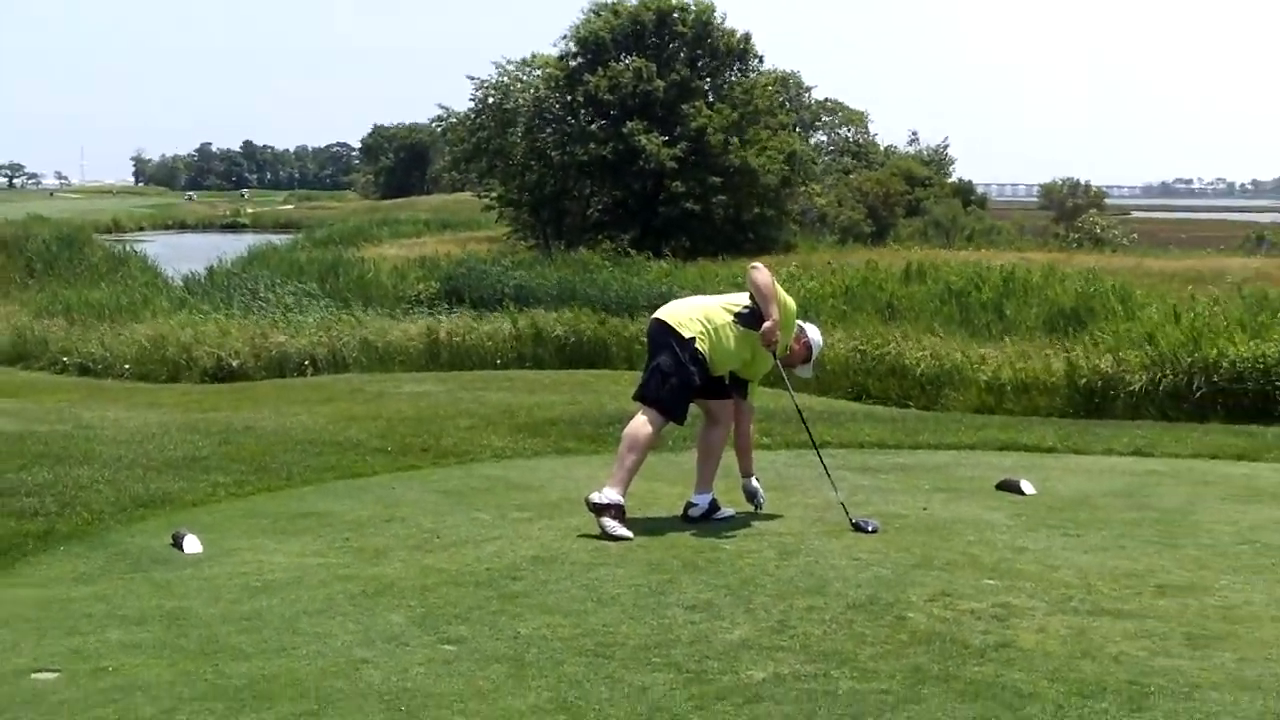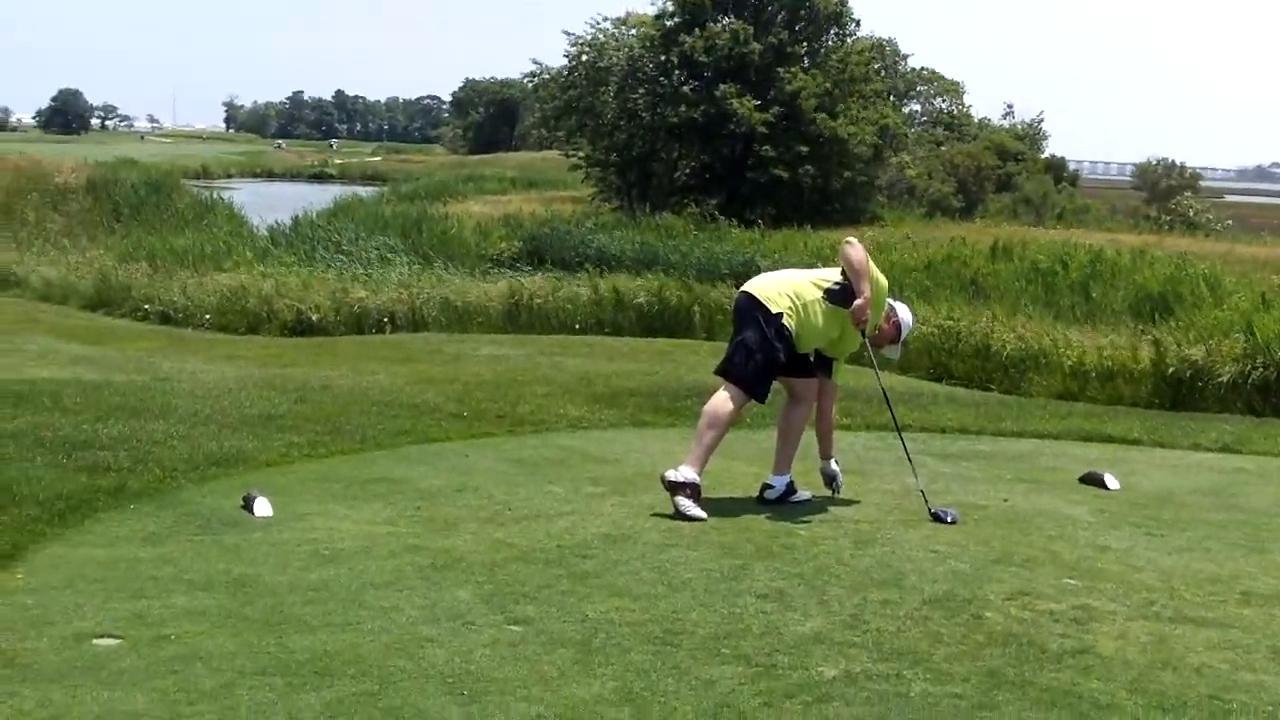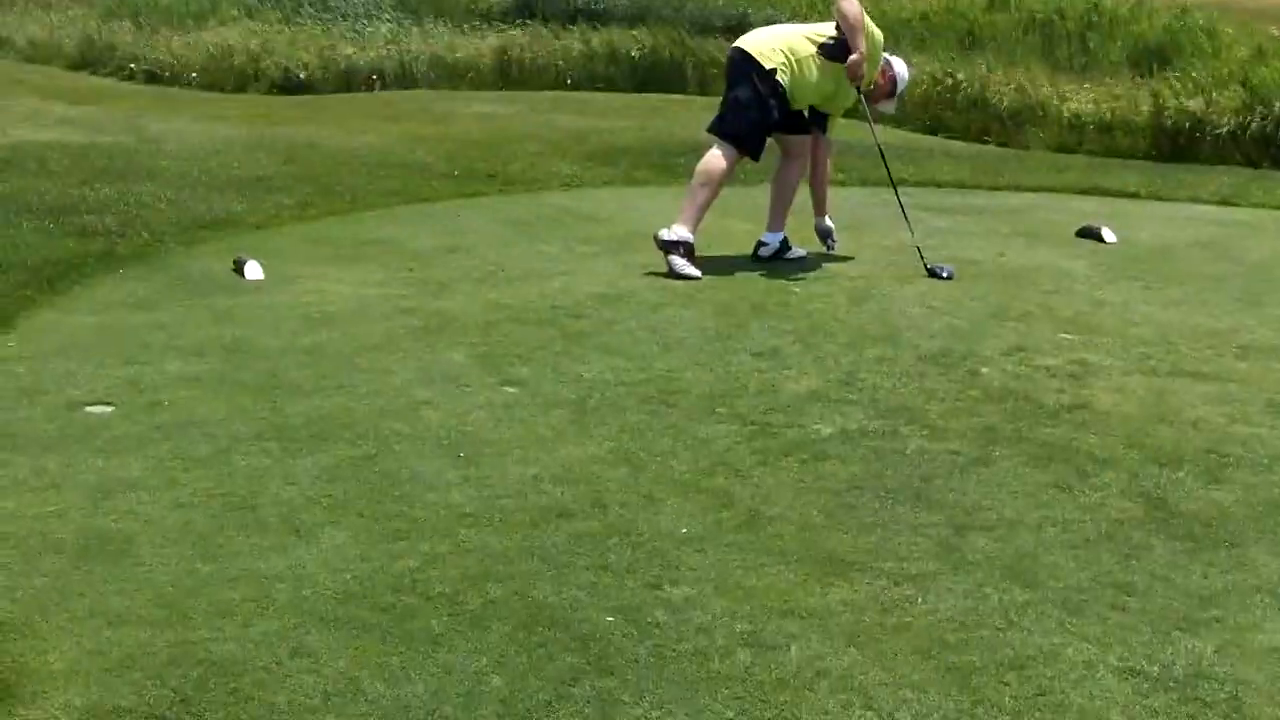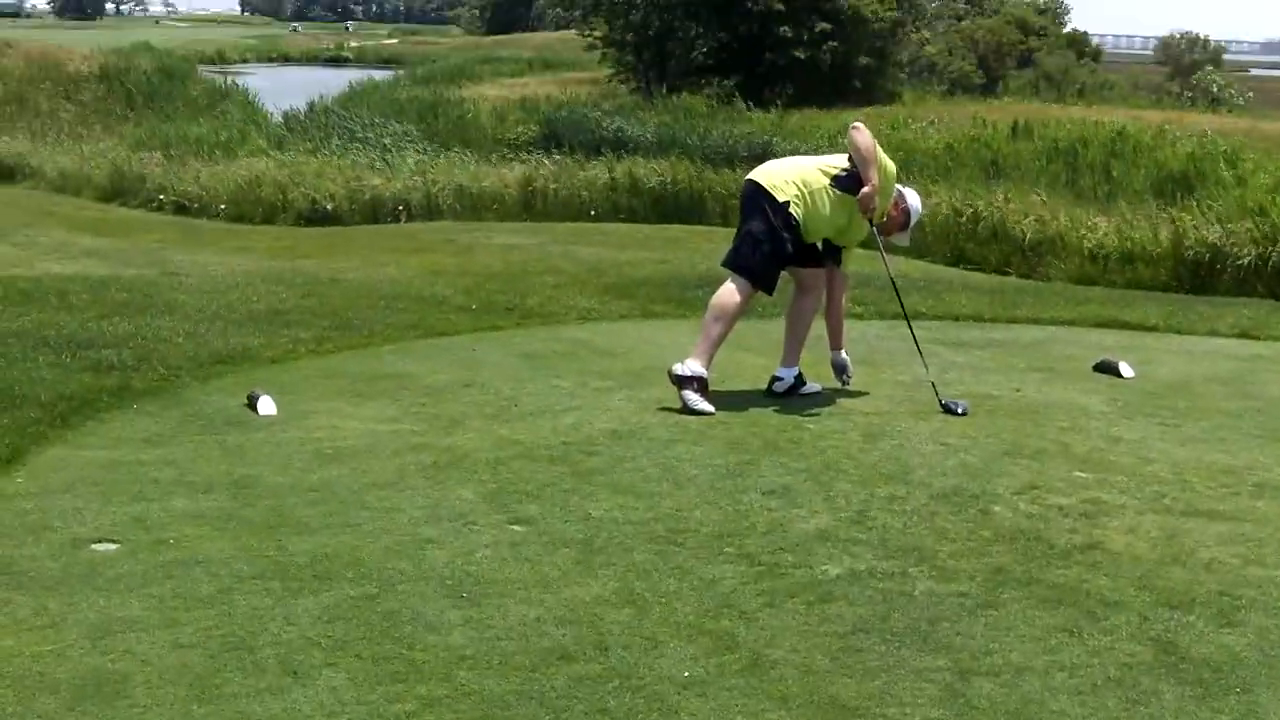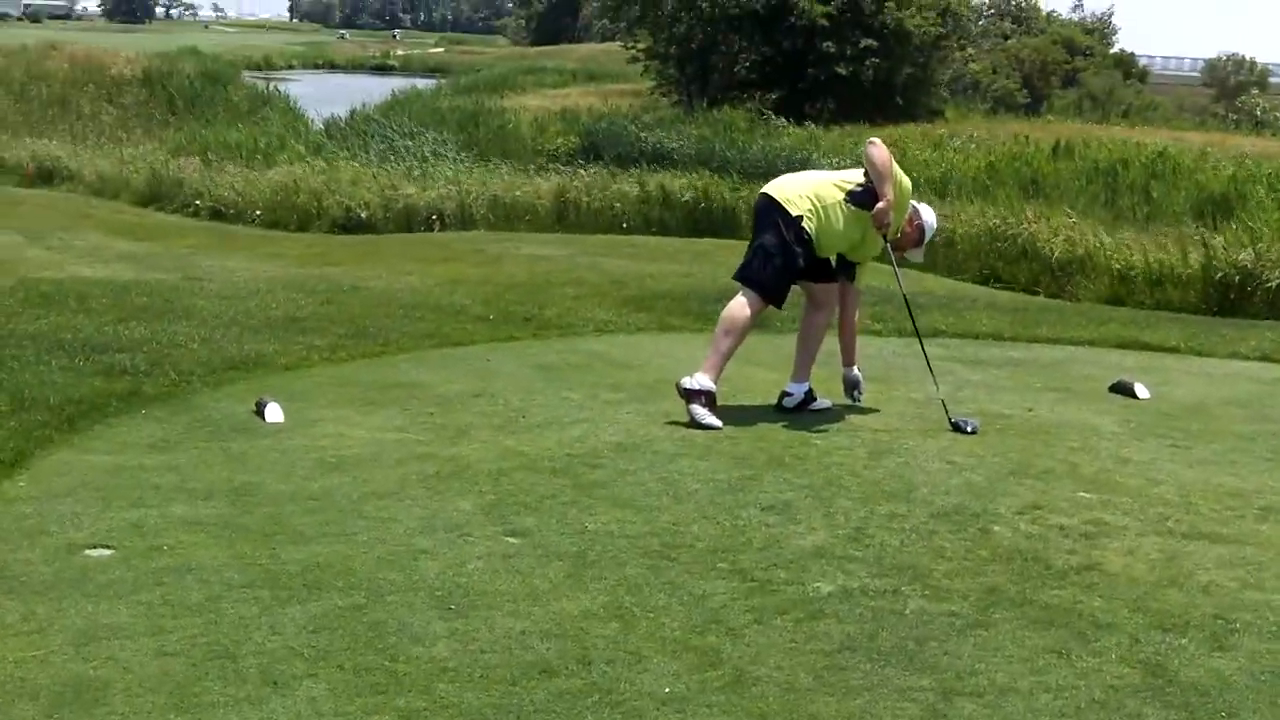
dt=0.3s
person 1, frame 1
left shoulder: (758, 361)
right shoulder: (787, 311)
left elbow: (742, 424)
right elbow: (756, 269)
left wrist: (748, 478)
right wrist: (772, 320)
right hip: (682, 329)
left knee: (723, 413)
right knee: (656, 415)
left ankle: (701, 502)
right ankle: (609, 500)
person 1, frame 2
left shoulder: (843, 341)
right shoulder: (878, 290)
left elbow: (824, 404)
right elbow: (850, 245)
left wrist: (827, 461)
right wrist: (863, 298)
right hip: (769, 304)
left knee: (806, 392)
right knee: (737, 392)
left ankle: (778, 483)
right ankle: (685, 478)
person 1, frame 3
left shoulder: (841, 95)
right shoulder: (873, 44)
left elbow: (819, 159)
left wrist: (822, 218)
right wrist: (859, 52)
right hip: (763, 60)
left knee: (799, 149)
right knee: (731, 149)
left ankle: (772, 241)
right ankle: (679, 237)
person 1, frame 4
left shoulder: (852, 228)
right shoulder: (887, 176)
left elbow: (834, 293)
right elbow: (857, 129)
left wrist: (837, 351)
right wrist: (871, 185)
right hip: (776, 192)
left knee: (813, 283)
right knee: (745, 284)
left ankle: (787, 376)
right ankle: (692, 371)
person 1, frame 5
left shoulder: (866, 244)
right shoulder: (901, 189)
left elbow: (847, 310)
right elbow: (874, 145)
left wrist: (850, 368)
right wrist: (886, 200)
right hip: (790, 207)
left knee: (826, 298)
right knee: (755, 297)
left ankle: (797, 392)
right ankle: (701, 385)
